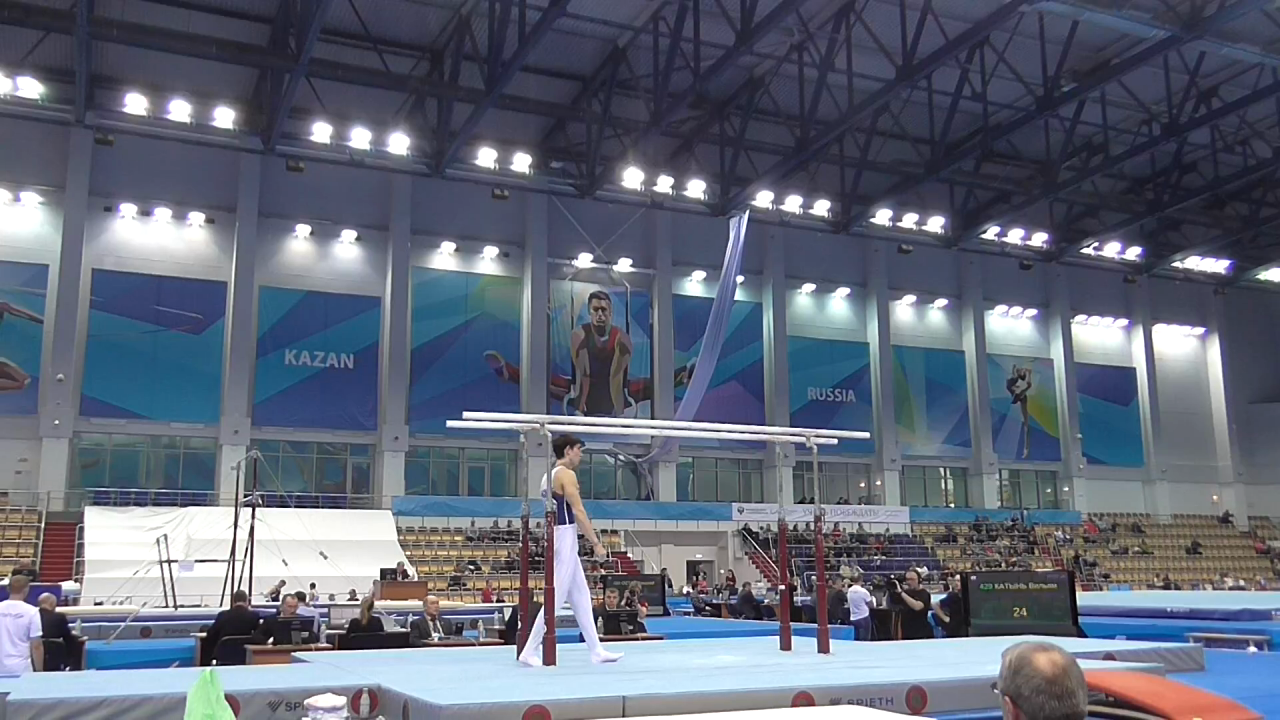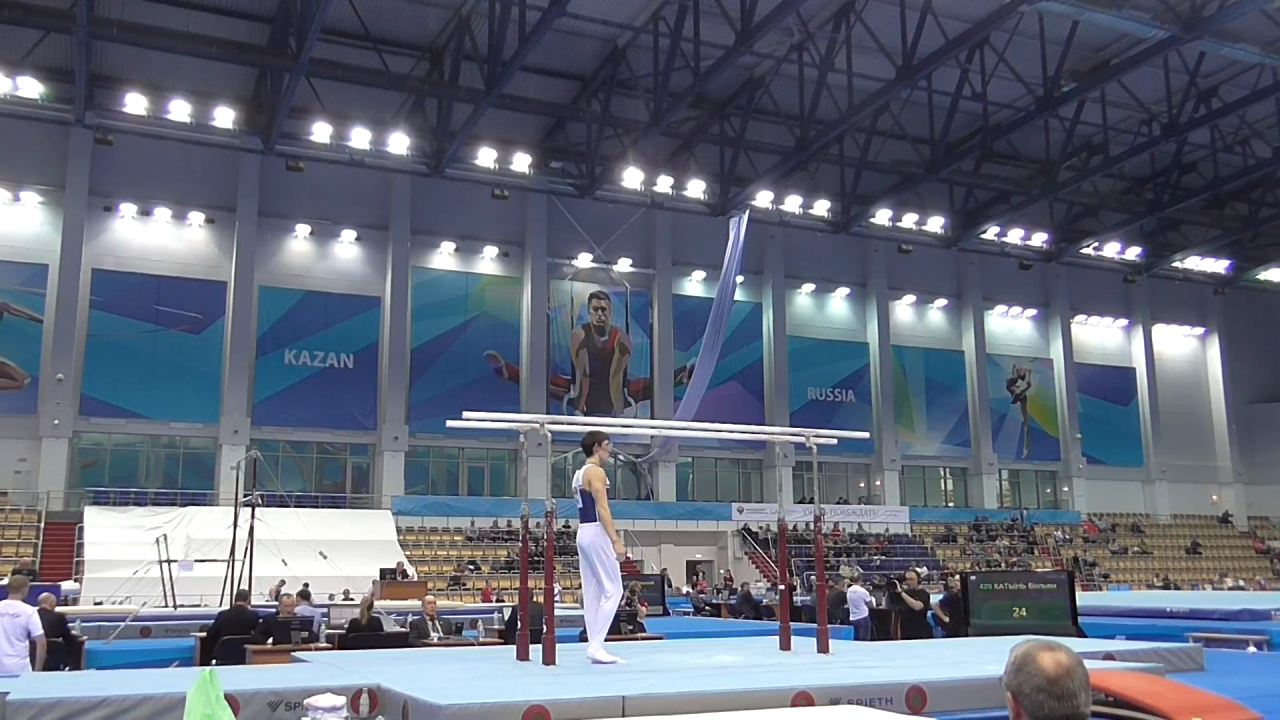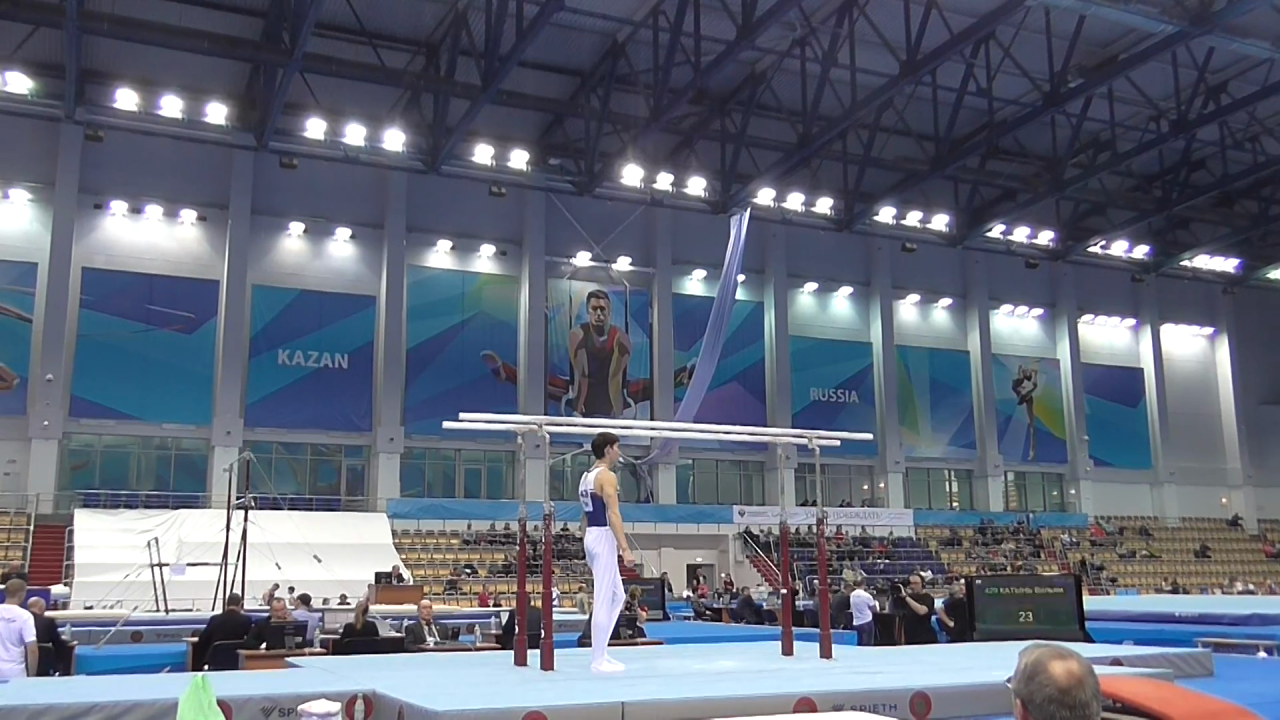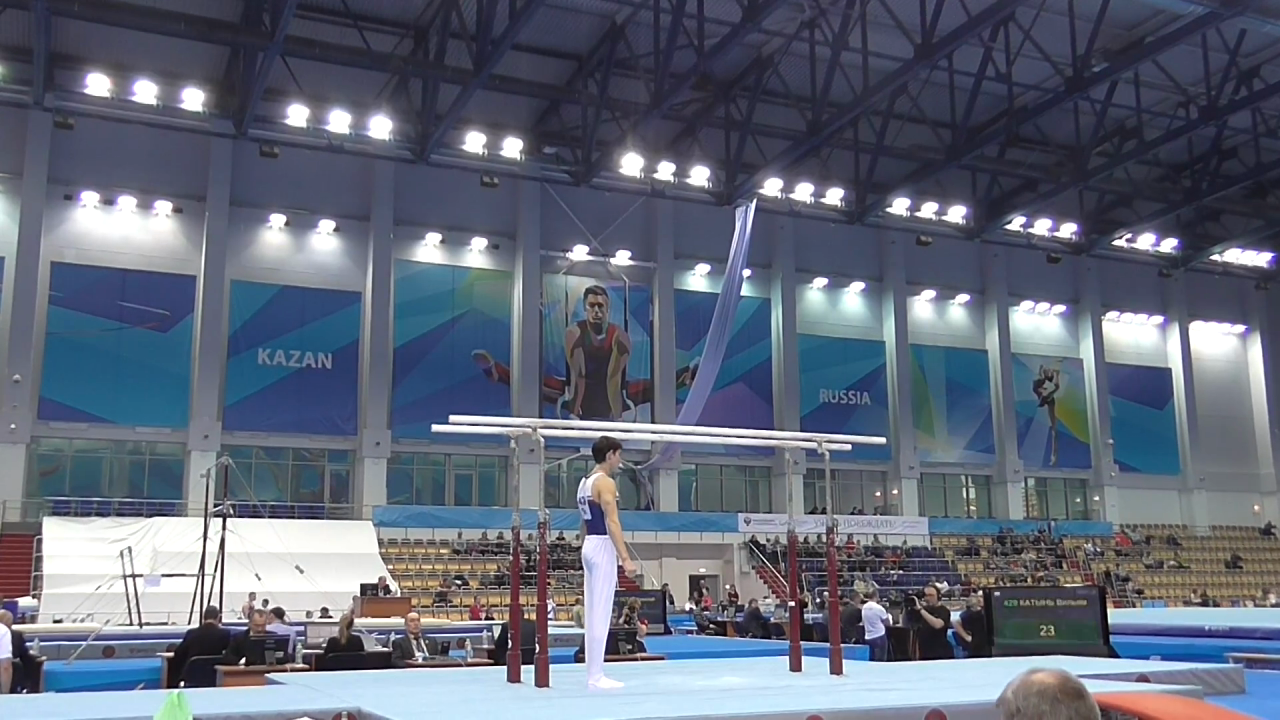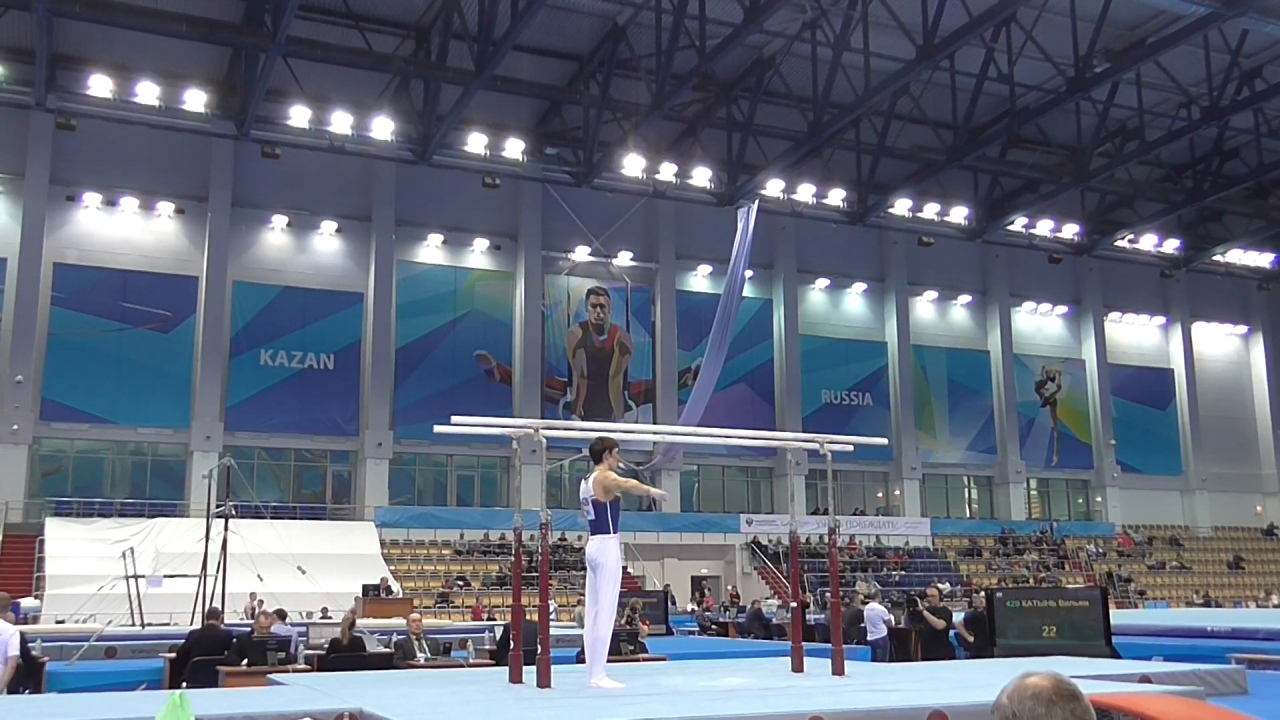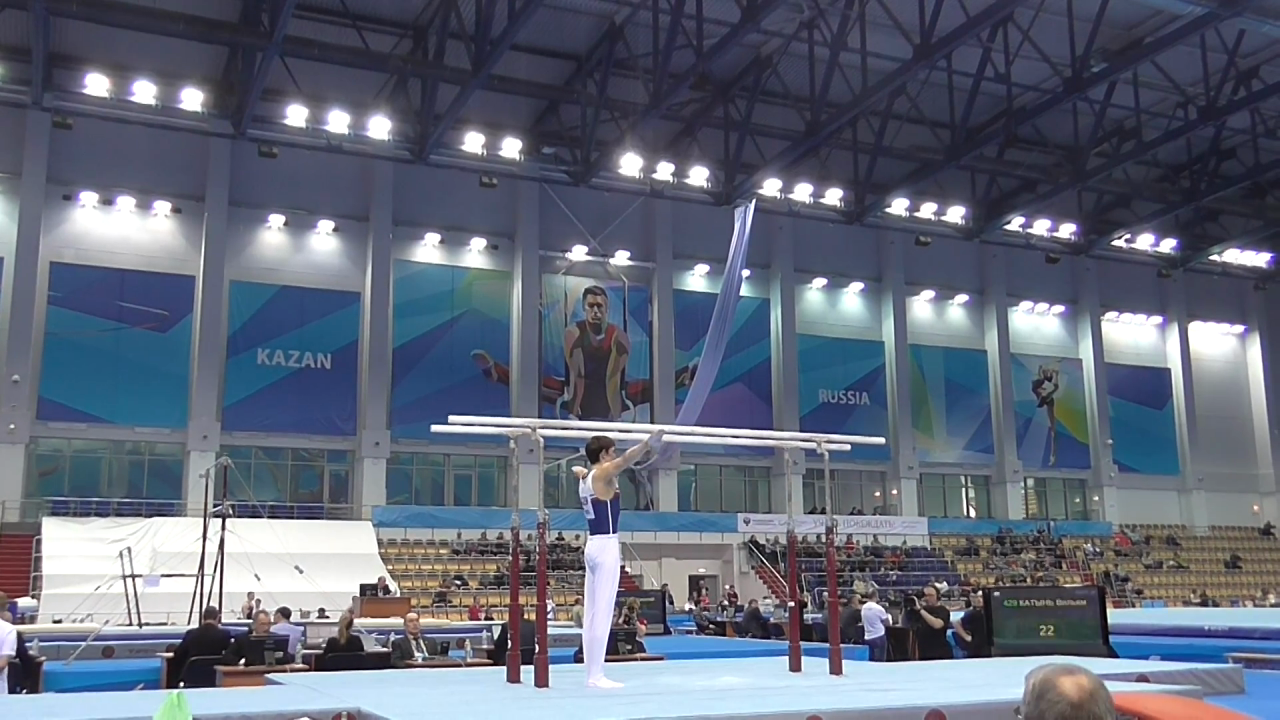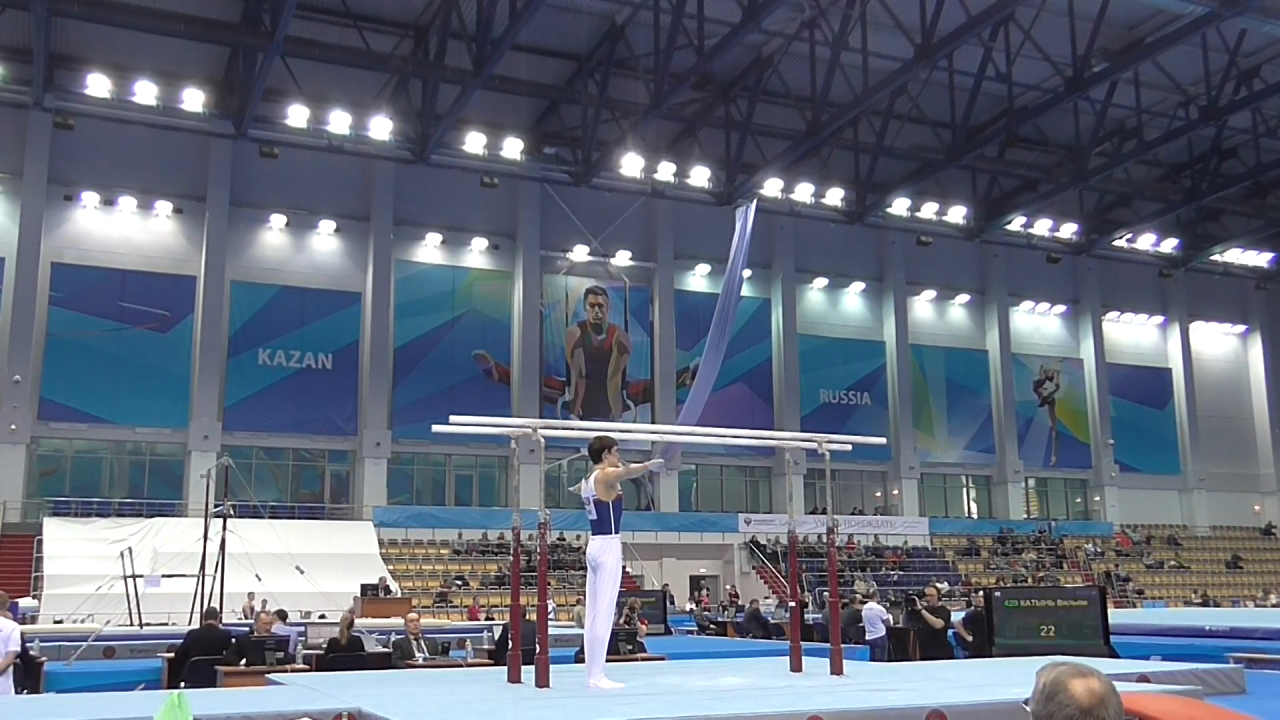
dt=0.5s
person 1, frame 1
left shoulder: (550, 475)
right shoulder: (566, 474)
right elbow: (578, 512)
right wrist: (596, 542)
left hip: (558, 536)
right hip: (564, 537)
left knee: (581, 597)
right knee: (556, 597)
left ankle: (597, 650)
right ankle: (530, 650)
person 1, frame 2
left shoulder: (579, 474)
right shoulder: (596, 472)
right elbow: (602, 508)
right wrist: (616, 540)
left hip: (583, 533)
right hip: (596, 534)
left knee: (593, 596)
right knee: (613, 592)
left ankle: (596, 647)
right ankle: (595, 646)
person 1, frame 3
left shoulder: (586, 477)
right shoulder: (607, 476)
right elbow: (613, 514)
right wrist: (625, 548)
left hip: (590, 536)
right hip: (603, 537)
left knee: (616, 597)
right knee: (603, 601)
left ankle: (601, 652)
right ankle: (598, 660)
person 1, frame 4
left shoulder: (585, 482)
right shoulder: (605, 481)
right elbow: (612, 521)
right wrist: (625, 557)
left hip: (589, 545)
right hip: (603, 547)
left knee: (594, 613)
right knee: (601, 614)
left ankle: (594, 672)
right ankle: (596, 676)
person 1, frame 5
left shoulder: (587, 481)
right shoulder: (604, 477)
right elbow: (627, 484)
right wrist: (650, 490)
left hip: (593, 545)
right hip: (607, 545)
left knee: (594, 612)
right knee: (606, 612)
left ankle: (594, 673)
right ankle: (598, 676)
person 1, frame 6
left shoulder: (585, 478)
right shoulder: (602, 473)
right elbow: (626, 459)
left wrist: (580, 469)
right wrist: (647, 443)
left hip: (592, 546)
right hip: (606, 546)
left knee: (592, 613)
right knee: (602, 613)
left ankle: (592, 674)
right ankle: (596, 676)
person 1, frame 7
left shoulder: (589, 479)
right shoulder: (604, 475)
right elbow: (626, 470)
right wrist: (647, 465)
left hip: (595, 545)
right hip: (608, 545)
left knee: (594, 612)
right knee: (604, 613)
left ankle: (593, 673)
right ankle: (597, 676)
